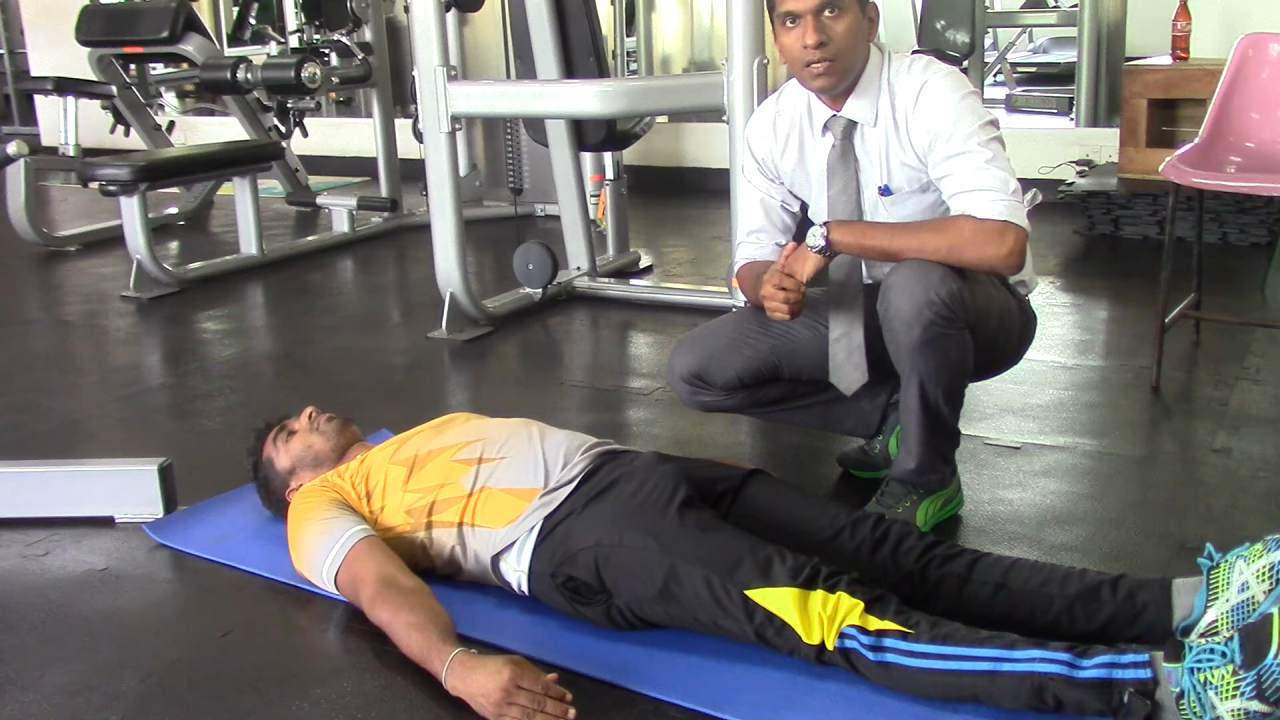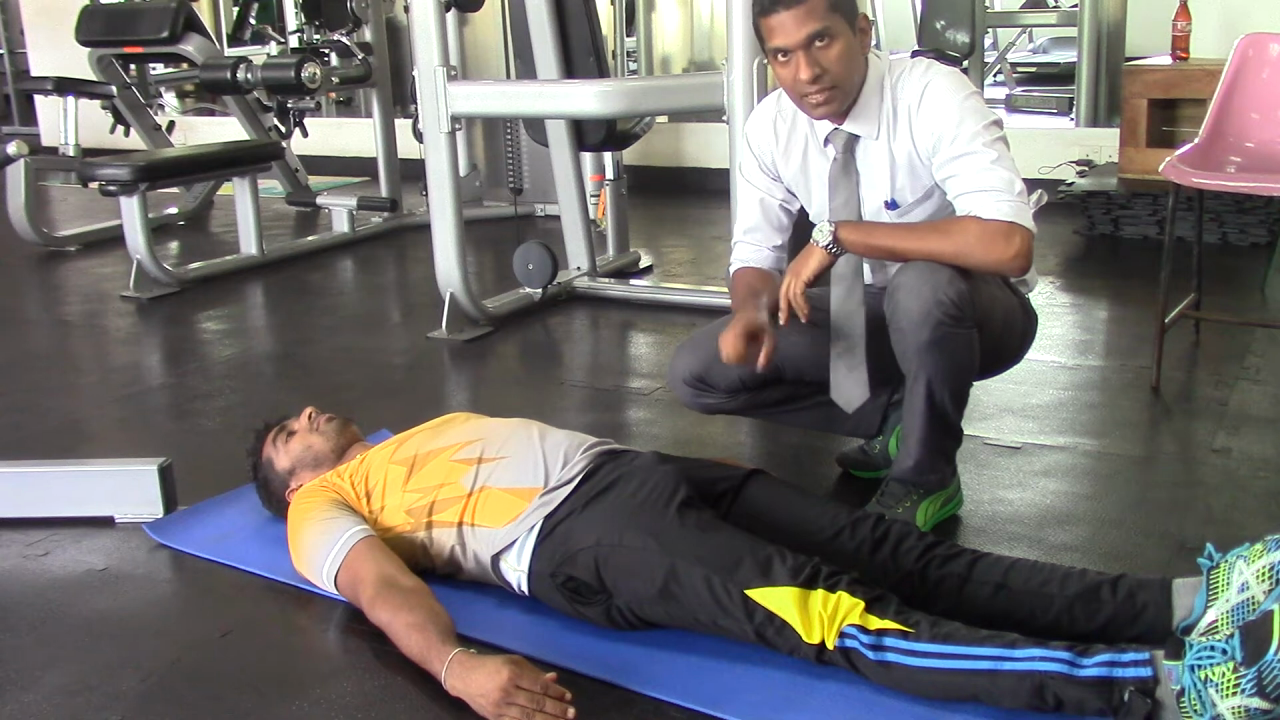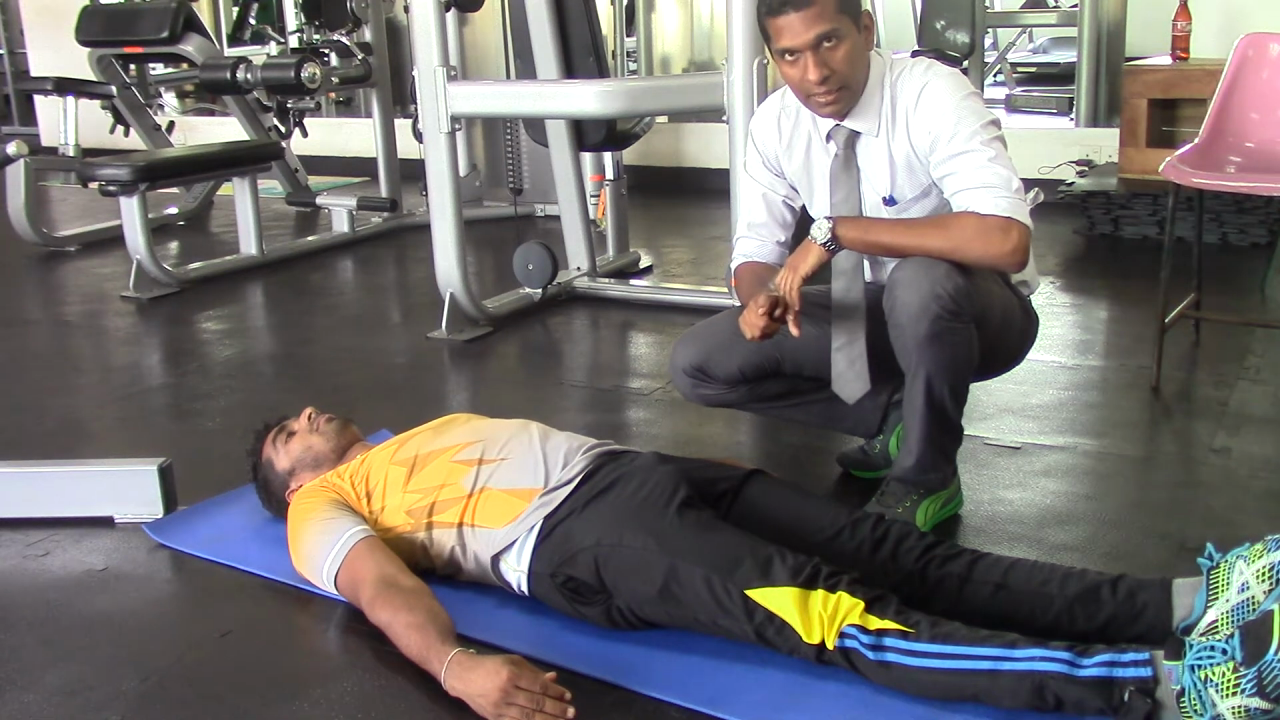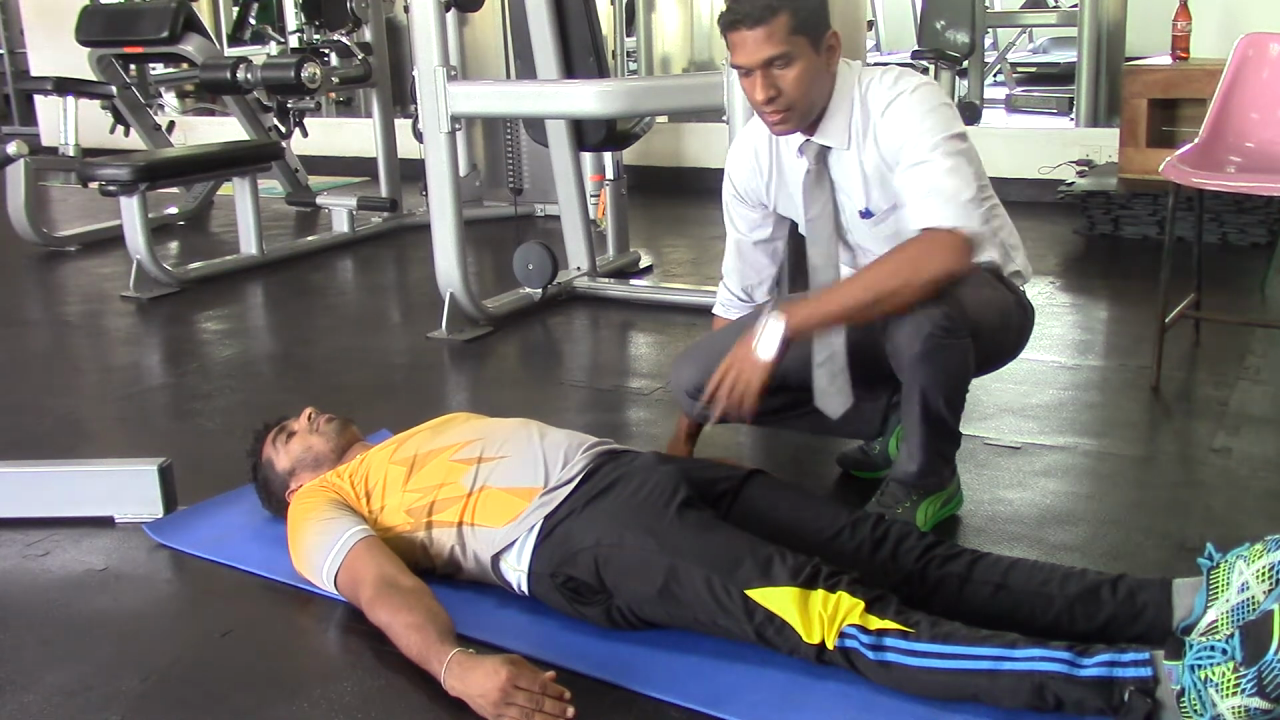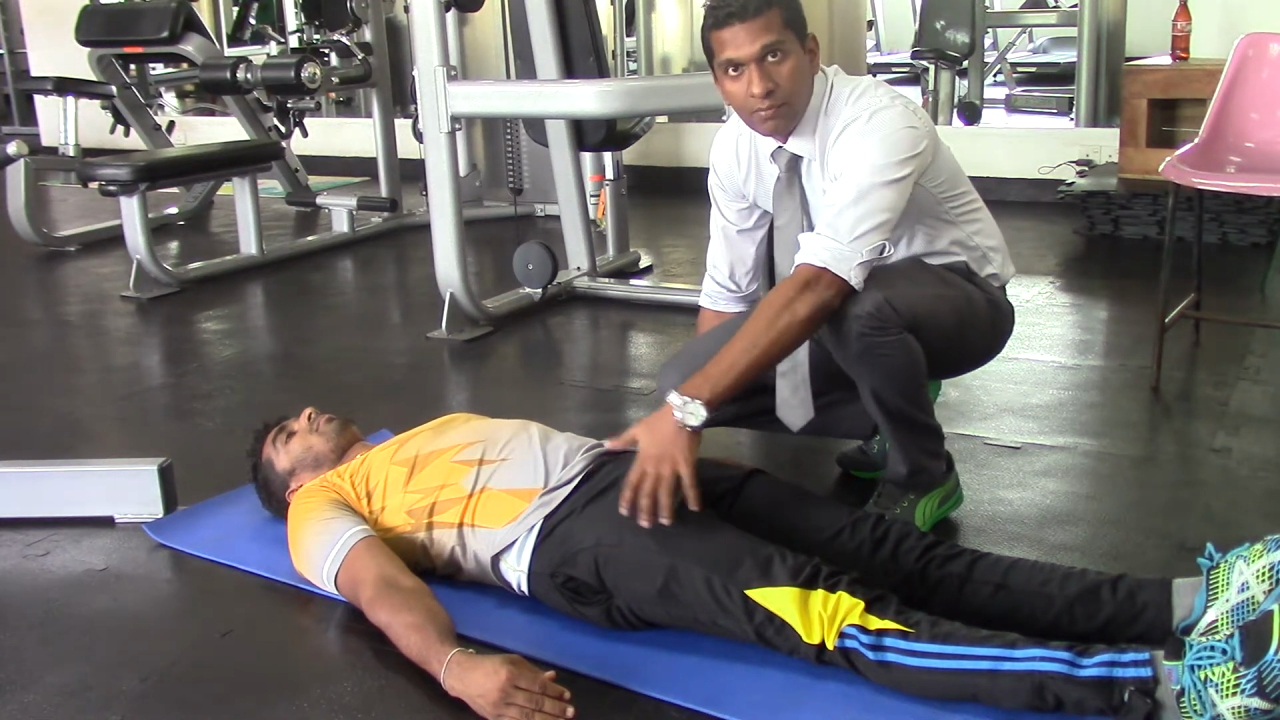
dt=1s
person 1, frame 1
left shoulder: (423, 437)
right shoulder: (323, 512)
right elbow: (383, 588)
left wrist: (714, 455)
left hip: (633, 472)
right hip: (573, 540)
left knee: (898, 556)
right knee: (832, 615)
left ankle: (1187, 604)
person 1, frame 2
left shoulder: (423, 436)
right shoulder: (323, 512)
right elbow: (383, 588)
left wrist: (720, 466)
left hip: (634, 470)
right hip: (576, 538)
left knee: (899, 554)
right knee: (835, 617)
left ankle: (1186, 603)
person 1, frame 3
left shoulder: (425, 438)
right shoulder: (324, 514)
right elbow: (383, 588)
left wrist: (723, 474)
left hip: (632, 470)
right hip: (576, 538)
left knee: (900, 555)
right knee: (836, 617)
left ankle: (1187, 604)
person 1, frame 4
left shoulder: (421, 439)
right shoulder: (323, 513)
right elbow: (382, 588)
left wrist: (688, 445)
left hip: (628, 471)
right hip: (571, 538)
left knee: (898, 556)
right knee: (831, 617)
left ankle: (1188, 604)
person 1, frame 5
left shoulder: (423, 438)
right shoulder: (323, 513)
right elbow: (382, 589)
left hip: (619, 471)
right hip: (569, 539)
left knee: (897, 556)
right knee: (829, 616)
left ankle: (1188, 604)
person 2, frame 1
left shoulder: (933, 92)
right shoulder: (772, 123)
left elbow: (1002, 242)
right elbow: (755, 255)
left wrist: (833, 234)
right wrist: (769, 285)
left hip: (974, 307)
right hip: (864, 306)
left knee: (917, 288)
right knee: (695, 368)
left ankle: (925, 477)
right ankle: (894, 416)
person 2, frame 2
left shoulder: (934, 96)
right shoulder: (769, 126)
left elbow: (1009, 245)
right elbow: (755, 257)
left wrist: (840, 235)
right wrist: (752, 313)
left hip: (969, 307)
right hip: (866, 308)
left knee: (923, 289)
right knee: (696, 373)
left ankle: (925, 478)
right ankle: (895, 417)
person 2, frame 3
left shoulder: (934, 96)
right shoulder: (774, 124)
left elbow: (1006, 241)
right elbow: (757, 252)
left wrist: (837, 231)
right wrist: (760, 297)
left hip: (972, 308)
right hip: (870, 307)
left knee: (923, 281)
right knee: (698, 364)
left ankle: (925, 476)
right ankle: (895, 418)
person 2, frame 4
left shoulder: (906, 105)
right shoulder: (752, 151)
left elbow: (945, 253)
right elbow: (739, 296)
left wrist: (782, 324)
right wrist: (687, 432)
left hip: (973, 299)
right hip: (860, 308)
left knee: (921, 307)
right knee: (696, 378)
left ankle: (925, 477)
right ankle: (893, 420)
person 2, frame 5
left shoulder: (878, 123)
right shoulder: (734, 146)
left elbow: (819, 284)
right elbow: (726, 291)
left wrist: (687, 406)
right wrist: (685, 409)
left hip: (956, 300)
right hip: (847, 313)
left knee: (862, 305)
right knee: (686, 379)
left ankle: (921, 475)
right ankle: (892, 419)
